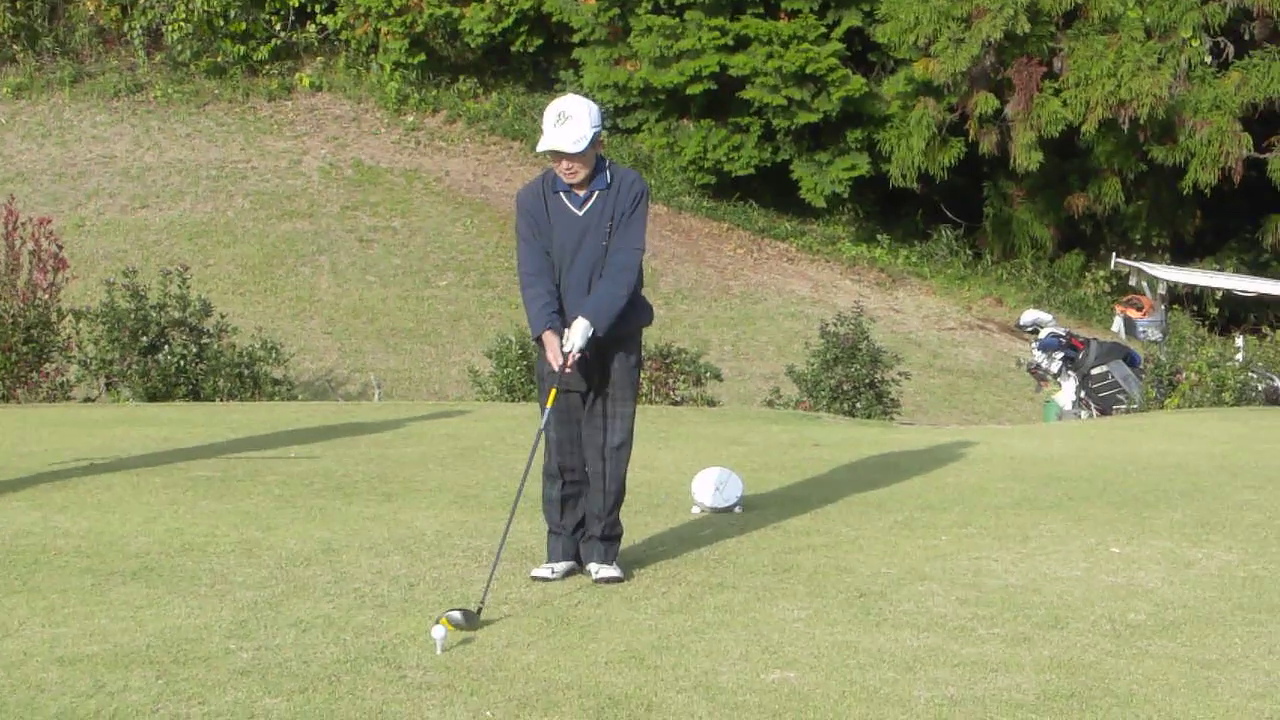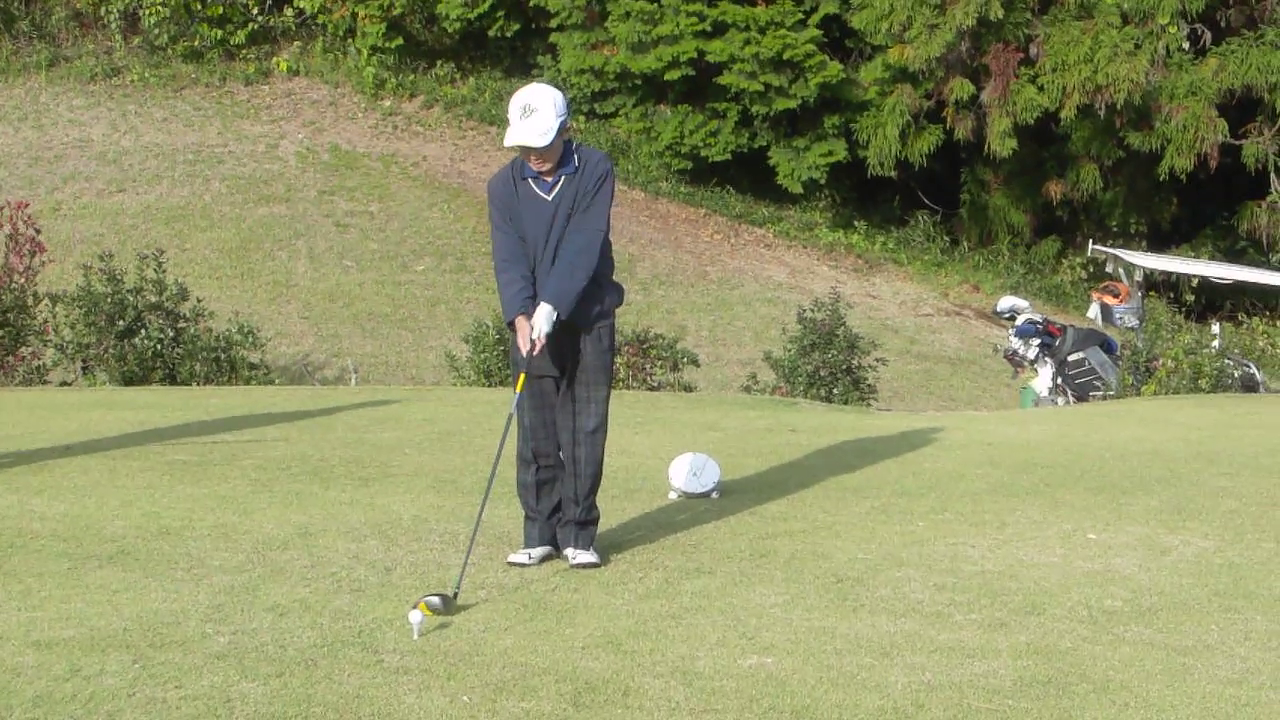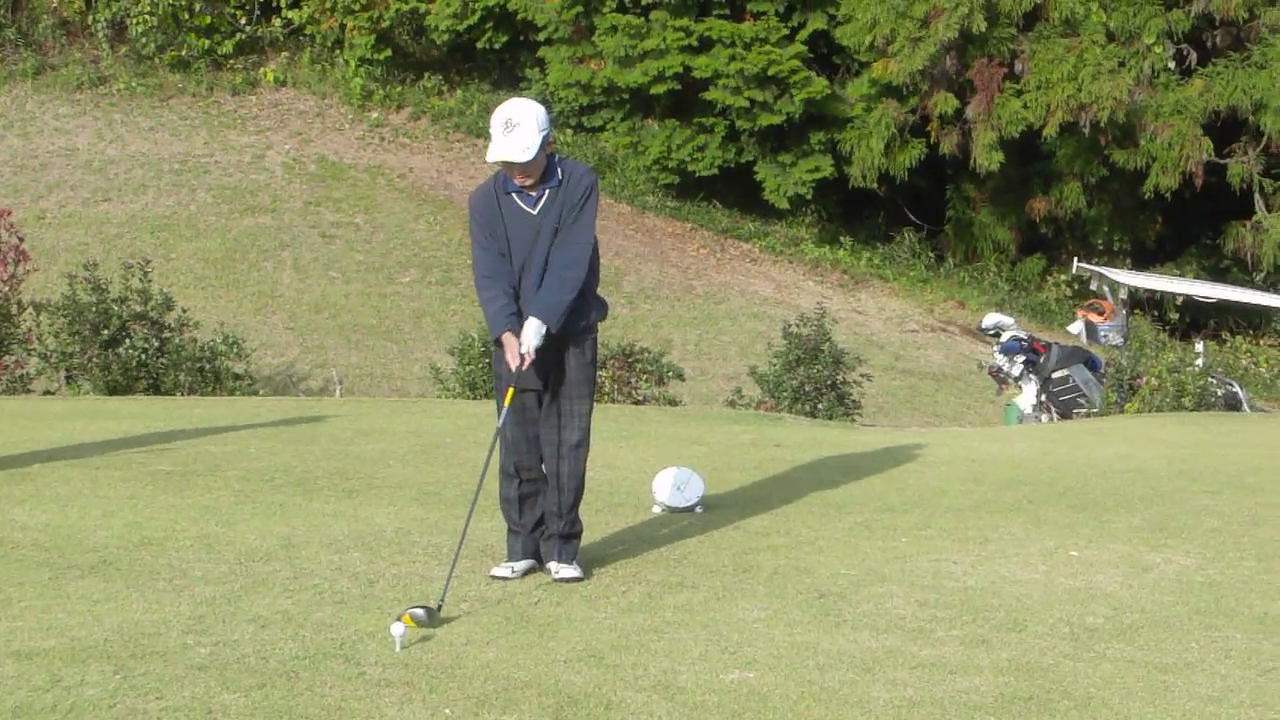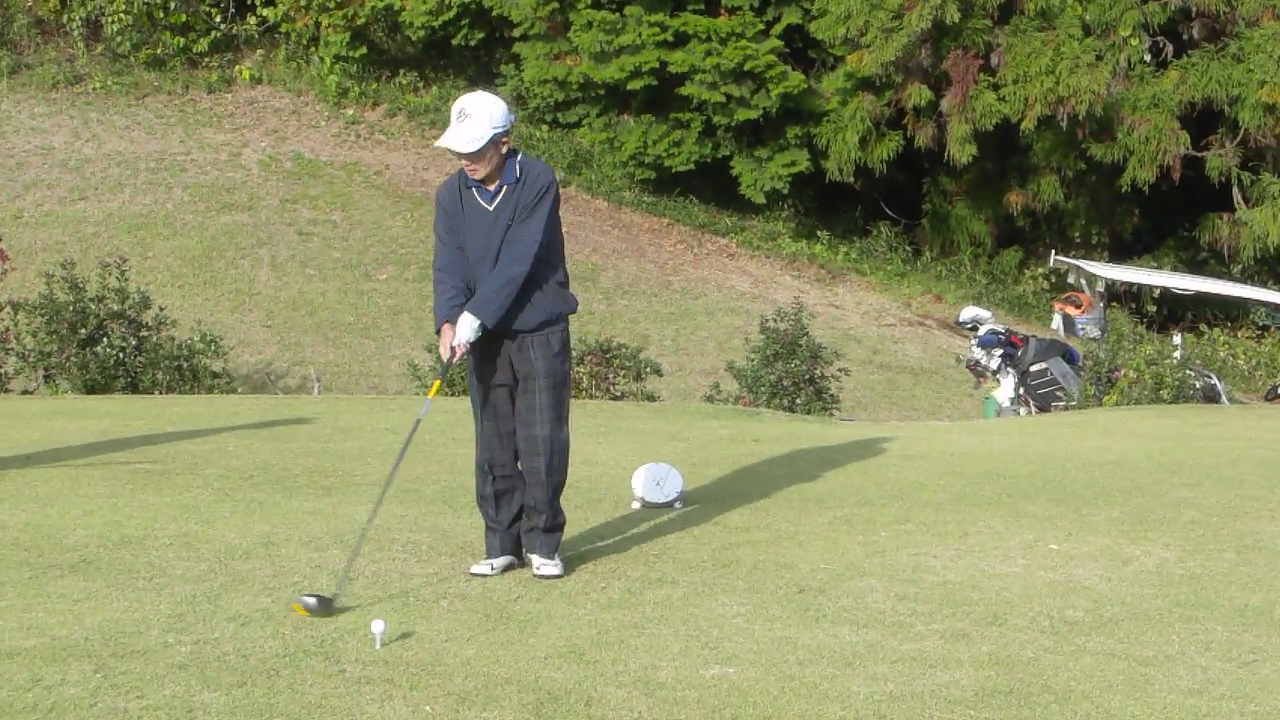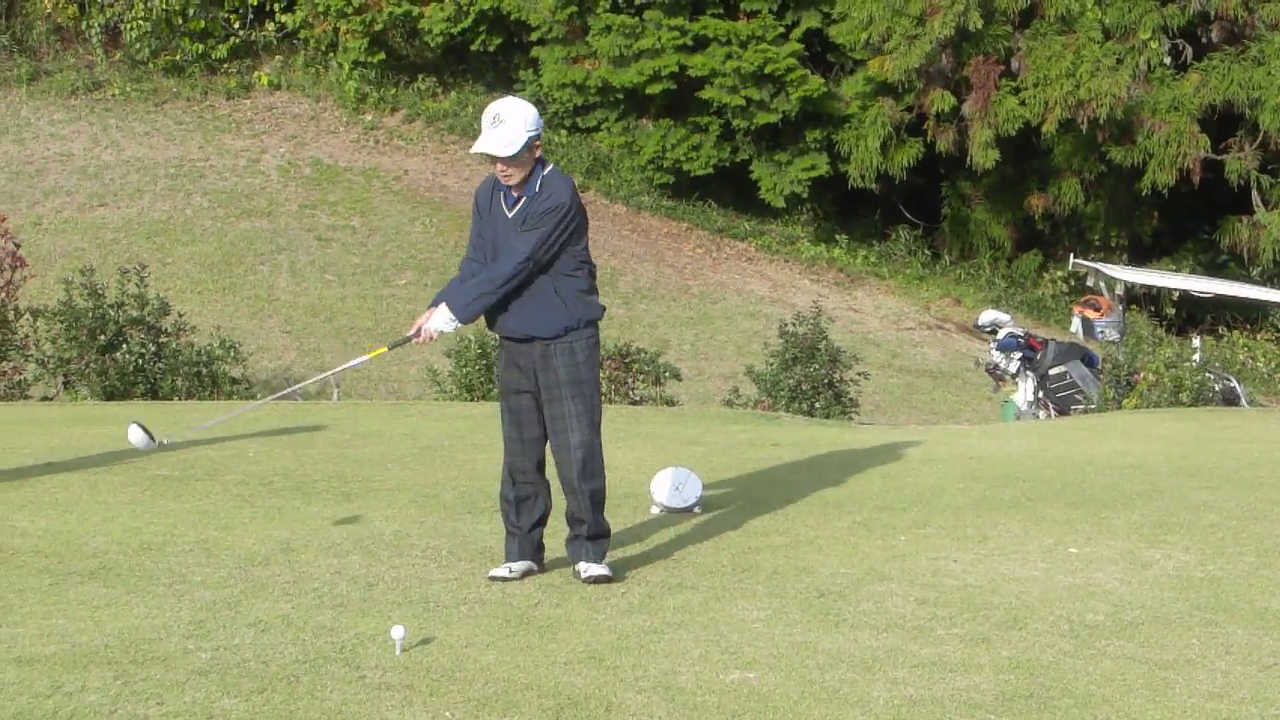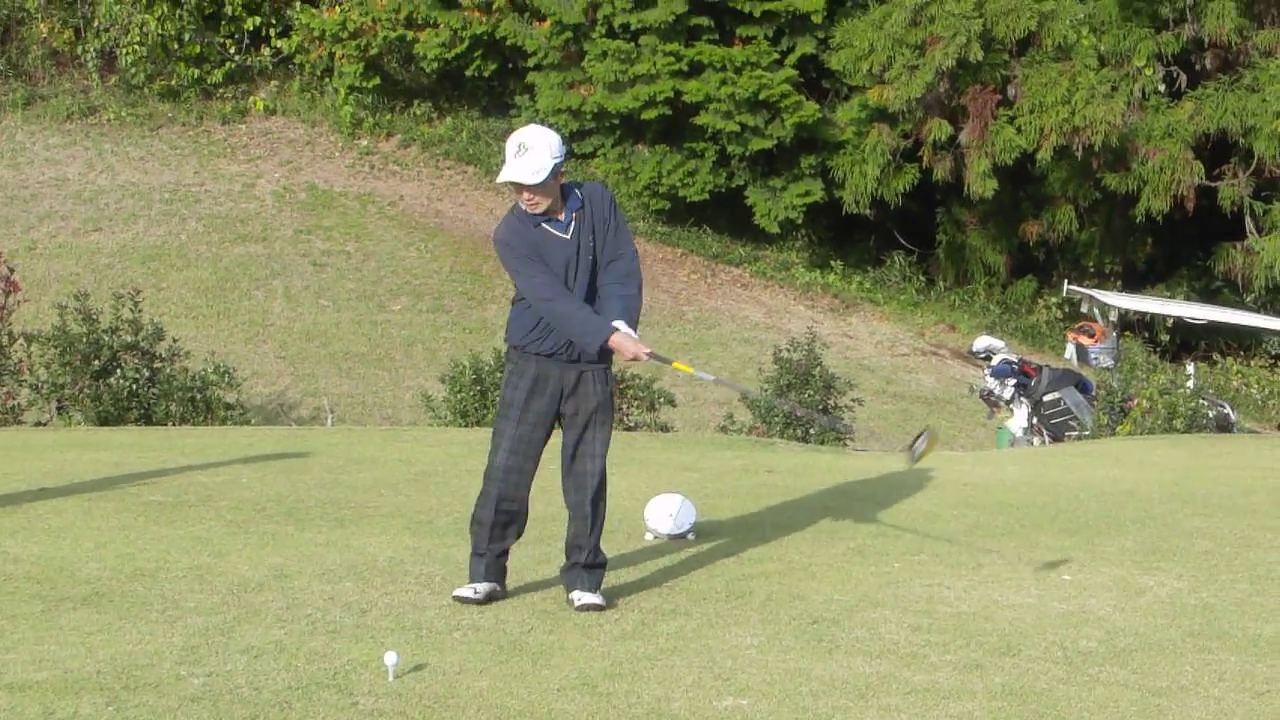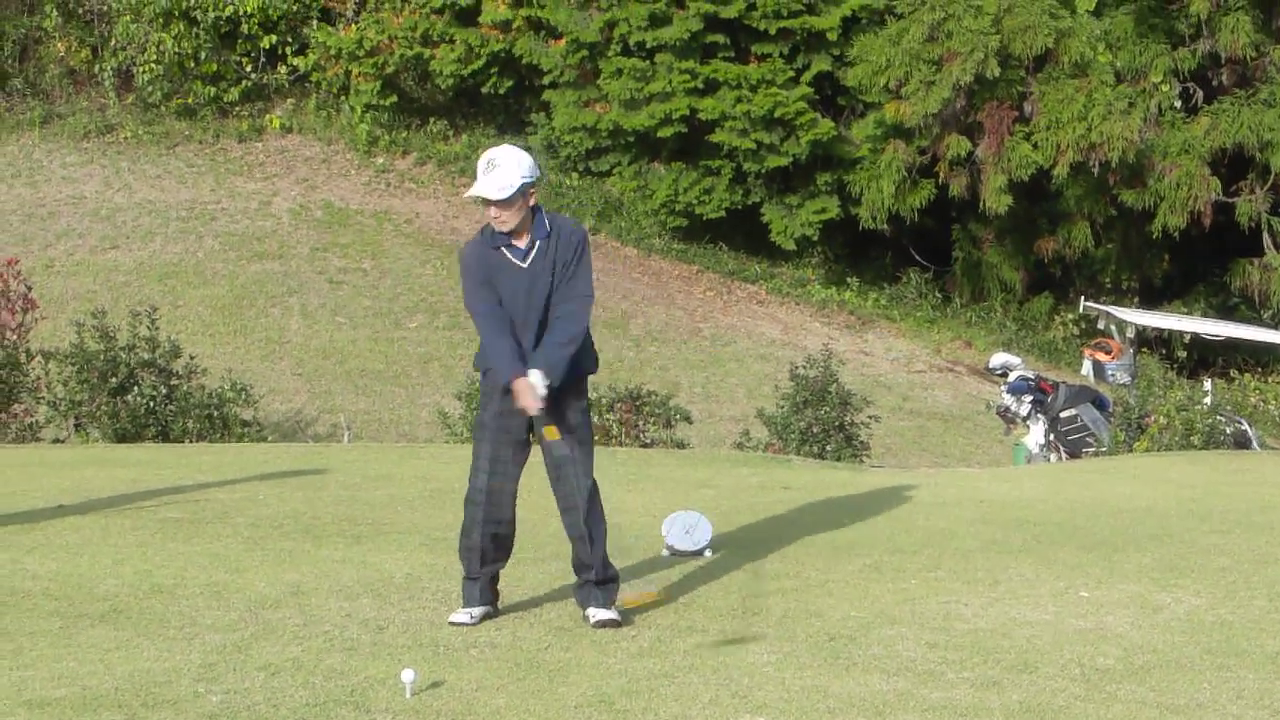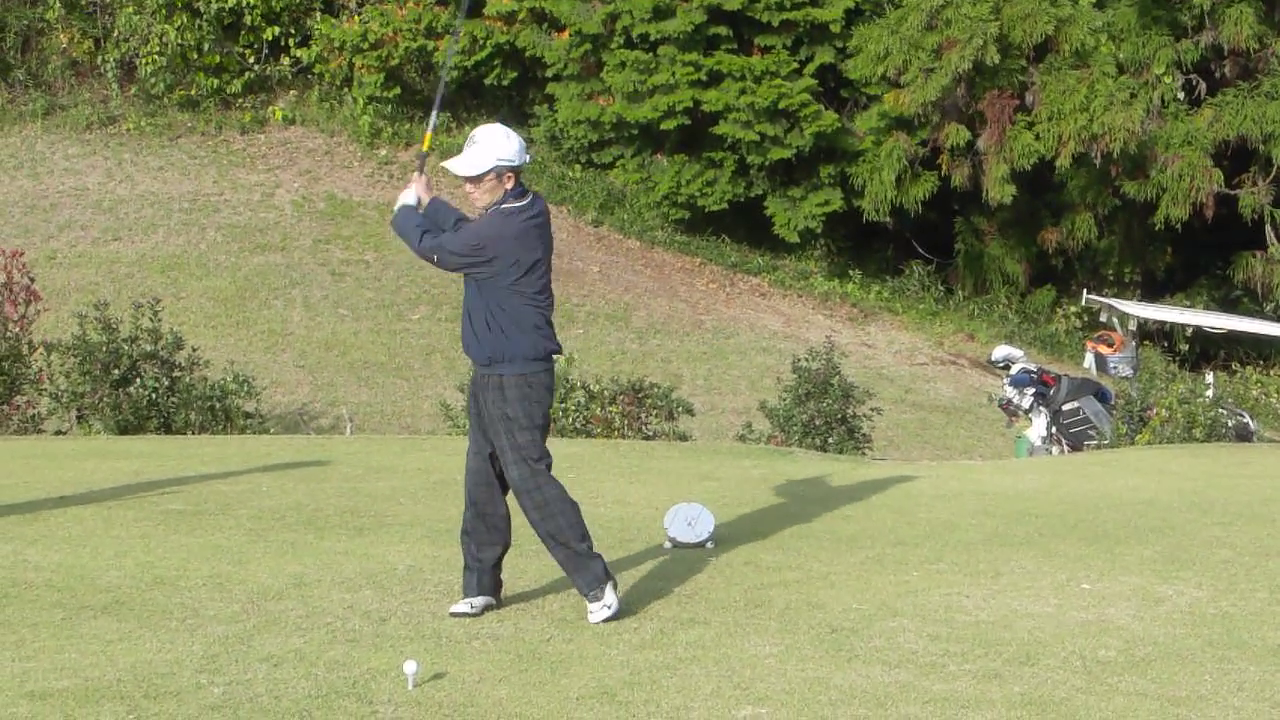
dt=0.5s
person 1, frame 1
left shoulder: (629, 189)
right shoulder: (533, 198)
left elbow: (624, 266)
right elbow: (534, 273)
left wrist: (588, 322)
right wrist: (548, 332)
left hip: (616, 339)
right hip: (558, 341)
left knee: (609, 449)
right knee: (562, 450)
left ankle: (600, 548)
right ankle: (563, 548)
person 1, frame 2
left shoulder: (595, 170)
right shoulder: (503, 185)
left elbow: (582, 248)
right elbow: (509, 258)
left wrist: (552, 308)
right wrist: (521, 317)
left hip: (588, 321)
right hip: (532, 324)
left knee: (584, 432)
right knee: (536, 434)
left ankle: (577, 533)
right ankle: (540, 533)
person 1, frame 3
left shoulder: (579, 183)
right shoulder: (485, 199)
left elbow: (571, 262)
right elbow: (490, 274)
left wrist: (540, 323)
right wrist: (507, 332)
left hip: (572, 335)
right hip: (514, 338)
left knee: (567, 446)
right knee: (518, 448)
left ankle: (560, 547)
right ankle: (523, 546)
person 1, frame 4
left shoulder: (538, 182)
right shoulder: (451, 194)
left elbow: (518, 263)
right elbow: (451, 265)
left wrist: (470, 320)
right wrist: (449, 322)
left hip: (540, 330)
right hip: (487, 335)
left knee: (544, 440)
right knee: (495, 446)
left ankle: (543, 541)
right ankle: (503, 544)
person 1, frame 5
left shoulder: (558, 196)
right shoulder: (488, 194)
left elbow: (512, 268)
right elbow: (477, 263)
left wrist: (449, 314)
right wrist: (439, 305)
left hip: (567, 339)
right hip: (515, 340)
left knee: (577, 446)
right knee: (520, 451)
left ankle: (589, 548)
right ankle: (523, 549)
person 1, frame 6
left shoulder: (598, 202)
right shoulder: (511, 233)
left elbow: (622, 270)
right elbow: (551, 299)
left wrist: (620, 326)
right wrist: (609, 334)
left hip: (591, 366)
right hip: (533, 362)
left knee: (587, 475)
right knee: (506, 466)
left ankle: (583, 577)
right ankle: (486, 571)
person 1, frame 7
left shoulder: (568, 238)
right shoulder: (477, 253)
left elbow: (571, 317)
right elbow: (491, 327)
left wrist: (542, 378)
right wrist: (516, 379)
left hip: (561, 387)
right hip: (504, 388)
left knee: (578, 491)
right knee: (487, 491)
left ankle: (596, 593)
right ankle: (479, 593)
person 1, frame 8
left shoulder: (502, 230)
right shoulder: (524, 209)
left elbow: (436, 248)
right elbow: (463, 235)
left wrist: (408, 208)
right wrist: (430, 204)
left hip: (515, 375)
right hip: (494, 371)
left knee: (527, 476)
right knee: (482, 480)
left ankle: (595, 581)
right ankle: (481, 584)
